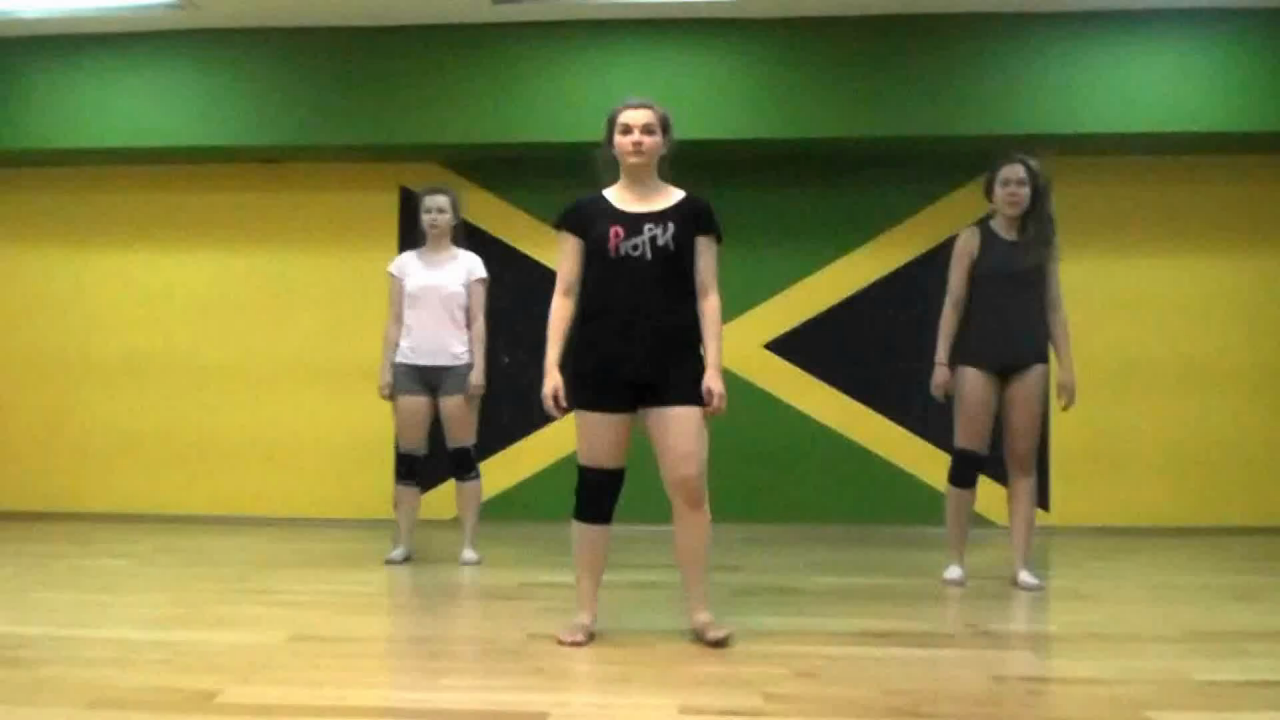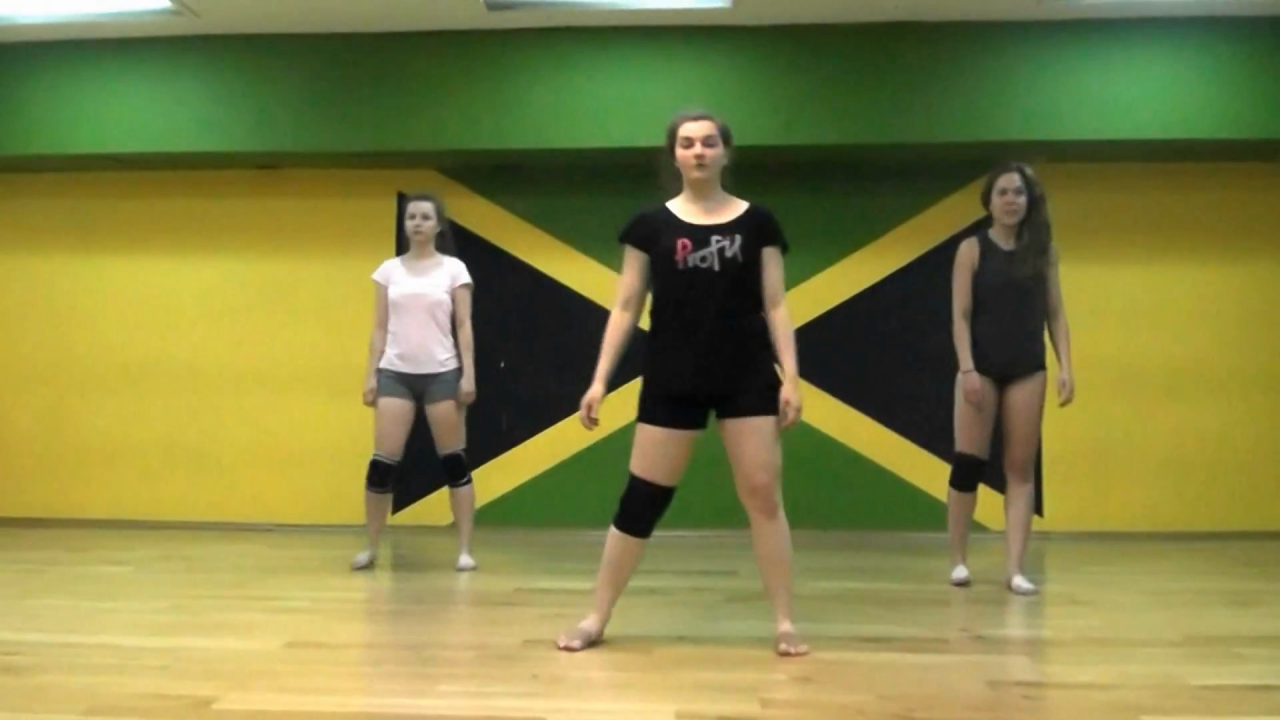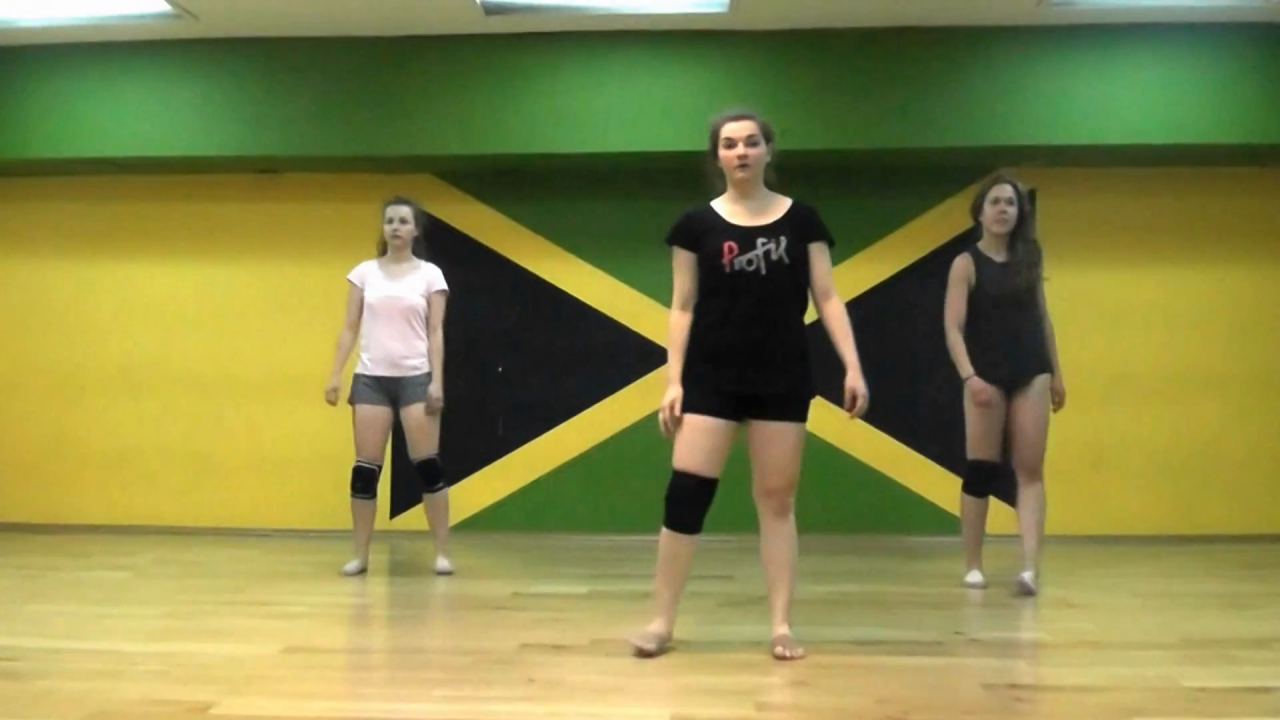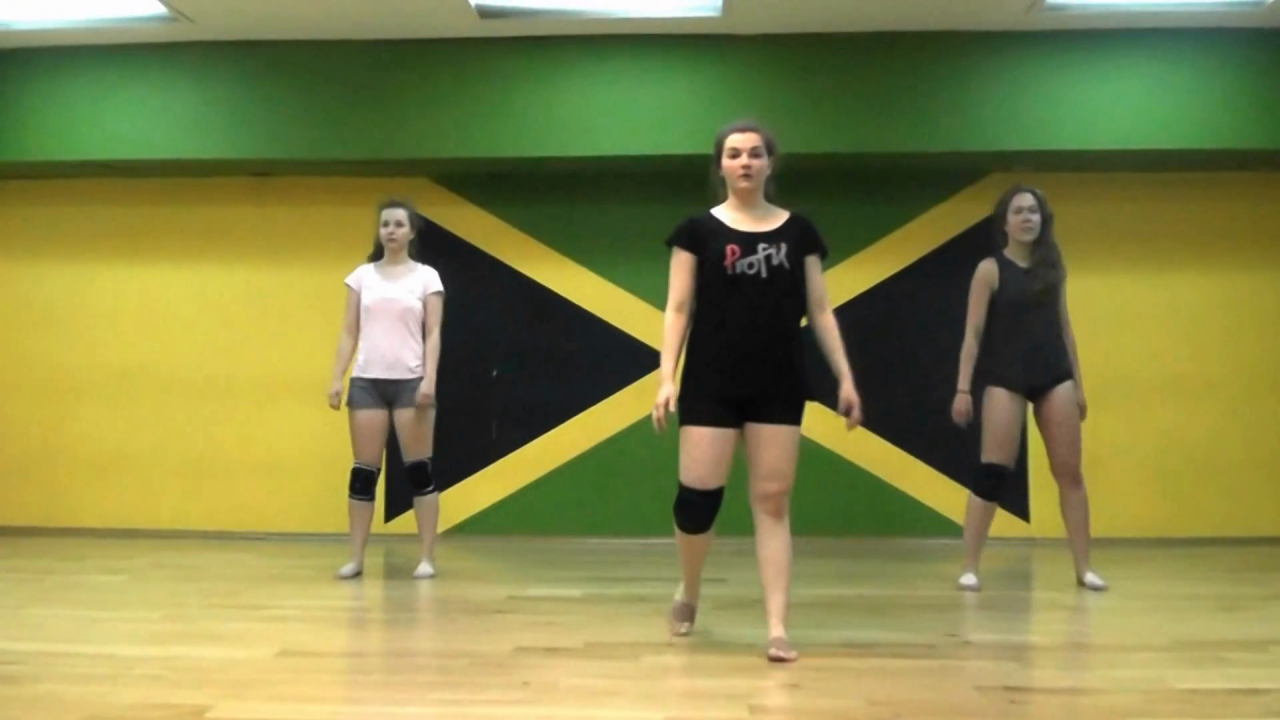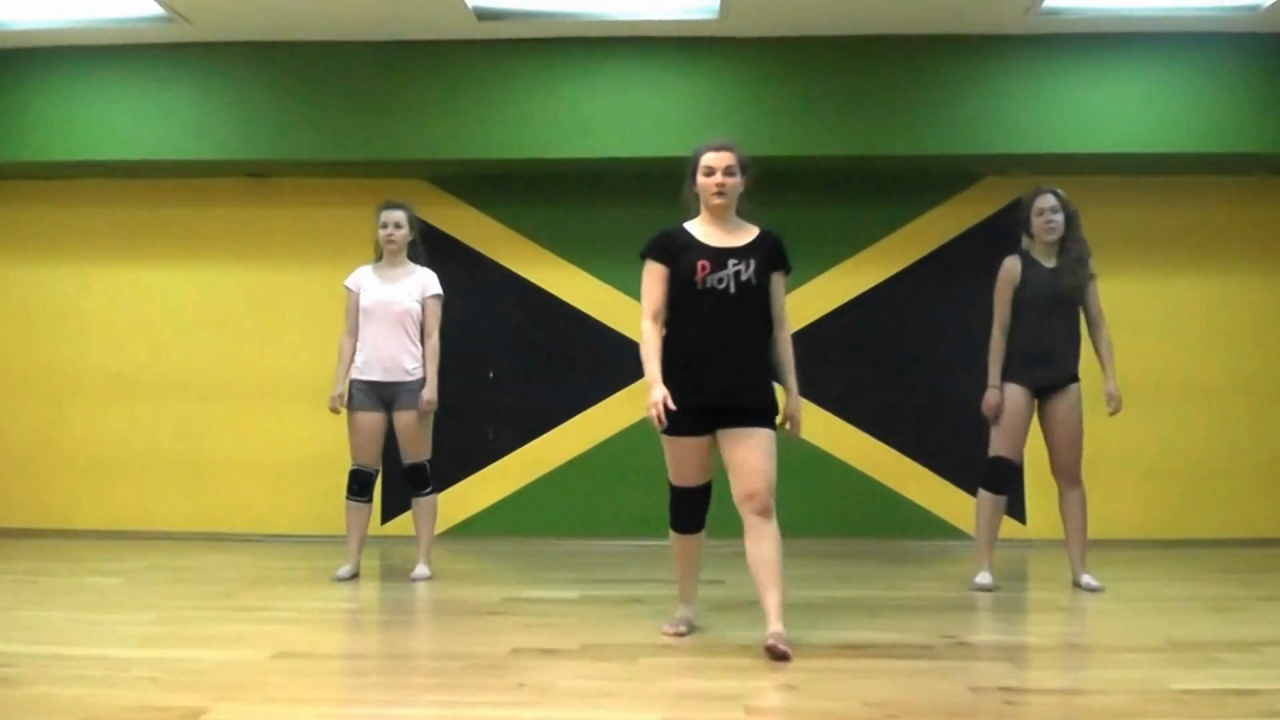
dt=0.3s
person 1, frame 1
left shoulder: (693, 211)
right shoulder: (586, 212)
left elbow: (707, 294)
right elbow: (565, 295)
left wrist: (714, 366)
right wrist: (552, 366)
left hip: (674, 366)
right hip: (599, 367)
left knee: (689, 484)
right knee: (597, 487)
left ankle: (699, 610)
right ankle: (584, 612)
person 1, frame 2
left shoulder: (758, 222)
right shoulder: (649, 224)
left elbow: (775, 305)
right elbow: (626, 306)
left wrist: (789, 376)
right wrist: (599, 379)
left hip: (746, 380)
right hip: (672, 379)
left knee: (764, 497)
right knee: (643, 498)
left ankle: (783, 621)
right ankle: (595, 617)
person 1, frame 3
left shoulder: (802, 219)
right shoulder: (696, 224)
left elbow: (827, 298)
right elbow: (683, 308)
left wrist: (853, 367)
right wrist: (673, 380)
left hip: (783, 379)
right hip: (711, 377)
left knee: (777, 498)
right knee: (687, 491)
left ankle: (780, 625)
right ankle: (662, 620)
person 1, frame 4
left shoulder: (799, 230)
right shoulder: (697, 229)
left elbow: (819, 310)
right elbow: (679, 309)
left wrist: (845, 378)
right wrist: (667, 377)
left hip: (778, 385)
right hip: (710, 383)
left knee: (773, 502)
right knee: (697, 496)
left ankle: (776, 627)
right ankle: (688, 593)
person 1, frame 5
left shoulder: (767, 245)
right shoulder: (669, 243)
left elbow: (778, 325)
right elbow: (652, 319)
left wrist: (792, 392)
right wrist: (654, 381)
left hip: (749, 393)
right hip: (685, 392)
left knee: (757, 502)
right knee: (687, 500)
left ankle: (774, 622)
right ankle: (686, 606)
person 2, frame 1
left shoulder: (1042, 243)
right shoulder: (972, 239)
left elbow: (1054, 307)
right elbow: (953, 304)
left wrist: (1067, 366)
right wrist: (942, 362)
left hip: (1029, 362)
right hip: (977, 360)
left knee: (1023, 462)
right knee: (967, 458)
left ankle: (1020, 564)
right ankle: (955, 560)
person 2, frame 2
left shoulder: (1042, 250)
right shoulder: (972, 249)
left elbow: (1055, 312)
right elbow: (961, 316)
left wrist: (1066, 367)
right wrist: (966, 369)
left hip: (1028, 370)
right hip: (981, 368)
left knee: (1020, 468)
right knee: (969, 462)
left ankle: (1015, 569)
right ankle: (959, 560)
person 2, frame 3
left shoulder: (1029, 258)
right shoulder: (966, 263)
left elbow: (1042, 318)
right elbow: (955, 327)
left wrist: (1056, 373)
right wrist: (968, 376)
left hip: (1031, 373)
right hip: (986, 376)
left knee: (1030, 469)
right knee: (982, 468)
left ankle: (1029, 565)
right ankle: (973, 564)
person 2, frame 4
left shoulder: (1052, 267)
right shoulder: (990, 270)
left elbow: (1063, 328)
right elbow: (973, 334)
left wrist: (1078, 385)
right wrist: (962, 388)
left hip: (1055, 380)
right hip: (1006, 382)
left knee: (1070, 474)
right knee: (993, 472)
left ankle: (1083, 567)
right ankle: (970, 567)
person 2, frame 5
left shoulder: (1079, 268)
right shoulder: (1014, 266)
left elbow: (1097, 325)
right elbow: (1000, 329)
left wrist: (1110, 379)
right wrist: (992, 384)
left hip: (1063, 380)
right hip: (1017, 377)
left knee: (1069, 473)
right knee: (1001, 466)
left ankle: (1079, 568)
right ankle: (984, 565)
person 3, frame 1
left shoulder: (469, 263)
right shoulder: (404, 263)
left elbow: (477, 320)
right elbow: (395, 320)
left wrist: (479, 367)
right wrist: (386, 369)
left hip: (454, 367)
right hip: (411, 367)
left knee: (462, 455)
right knee: (409, 456)
left ankle: (468, 543)
right ankle: (403, 542)
person 3, frame 2
left shoulder: (453, 269)
right shoulder: (388, 270)
left elbow: (464, 326)
right elbow: (380, 328)
left wrist: (469, 374)
right wrist: (371, 376)
left hip: (441, 373)
right hip: (396, 374)
left knee: (454, 461)
right knee: (382, 462)
left ankle: (465, 548)
right ankle: (371, 547)
person 3, frame 3
left shoulder: (430, 274)
right shoulder: (365, 272)
left elbow: (436, 332)
right elbow: (350, 328)
left wrist: (438, 381)
right wrist: (335, 374)
left hip: (415, 378)
right hip: (370, 378)
left knee: (427, 466)
right knee: (366, 468)
left ankle: (441, 552)
right ankle: (361, 554)
person 3, frame 4
left shoulder: (426, 276)
right shoulder: (361, 276)
left elbow: (433, 334)
right elbow: (349, 332)
left wrist: (429, 379)
right wrist: (337, 378)
left hip: (410, 381)
right hip: (367, 381)
left knee: (419, 469)
right knee: (364, 470)
left ankle: (427, 557)
right ankle: (356, 557)
person 3, frame 5
left shoulder: (425, 279)
right shoulder: (360, 277)
left elbow: (431, 338)
right elbow: (350, 334)
left wrist: (431, 385)
right wrist: (339, 382)
left hip: (409, 383)
right hip: (366, 383)
left knee: (417, 471)
right knee: (362, 472)
left ankle: (423, 559)
right ankle: (352, 559)
